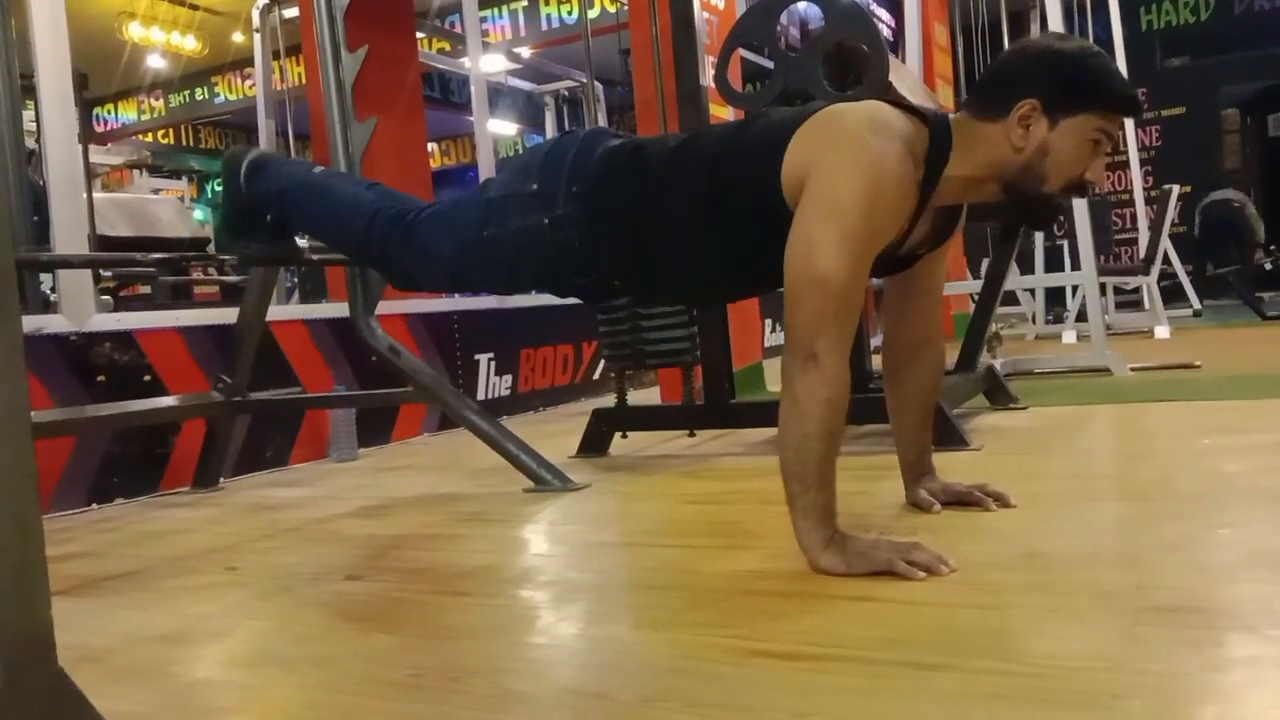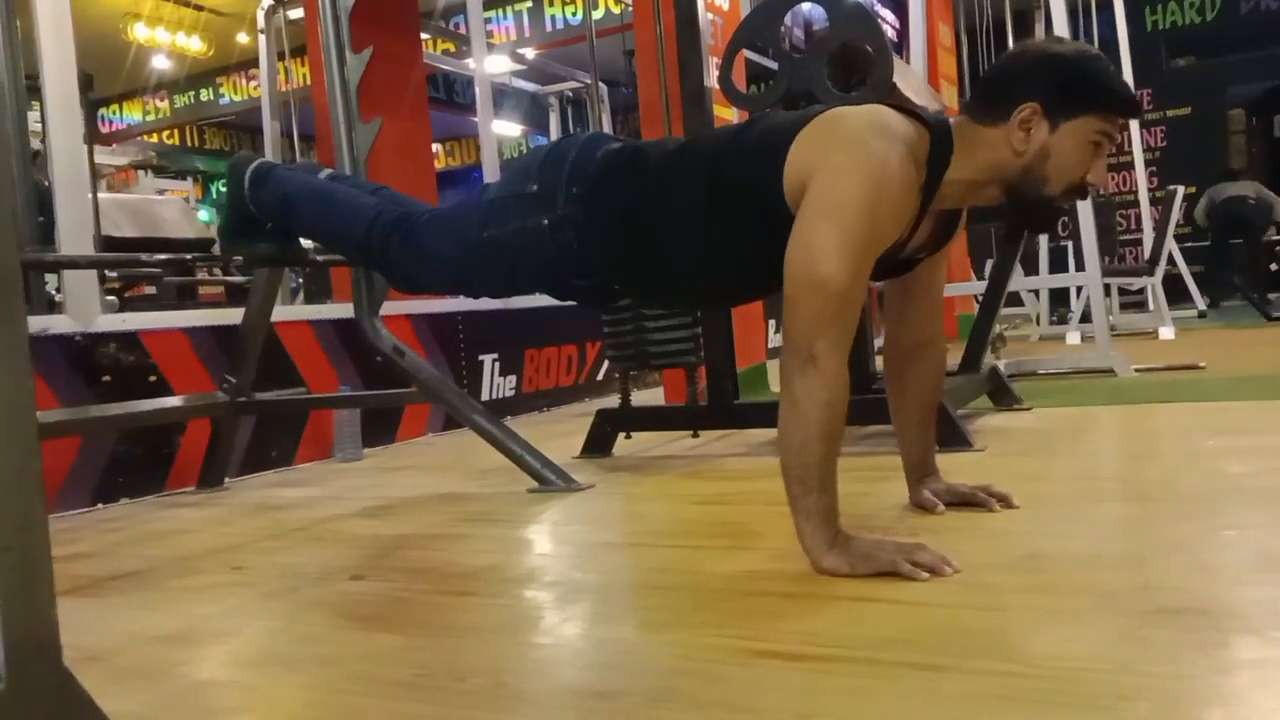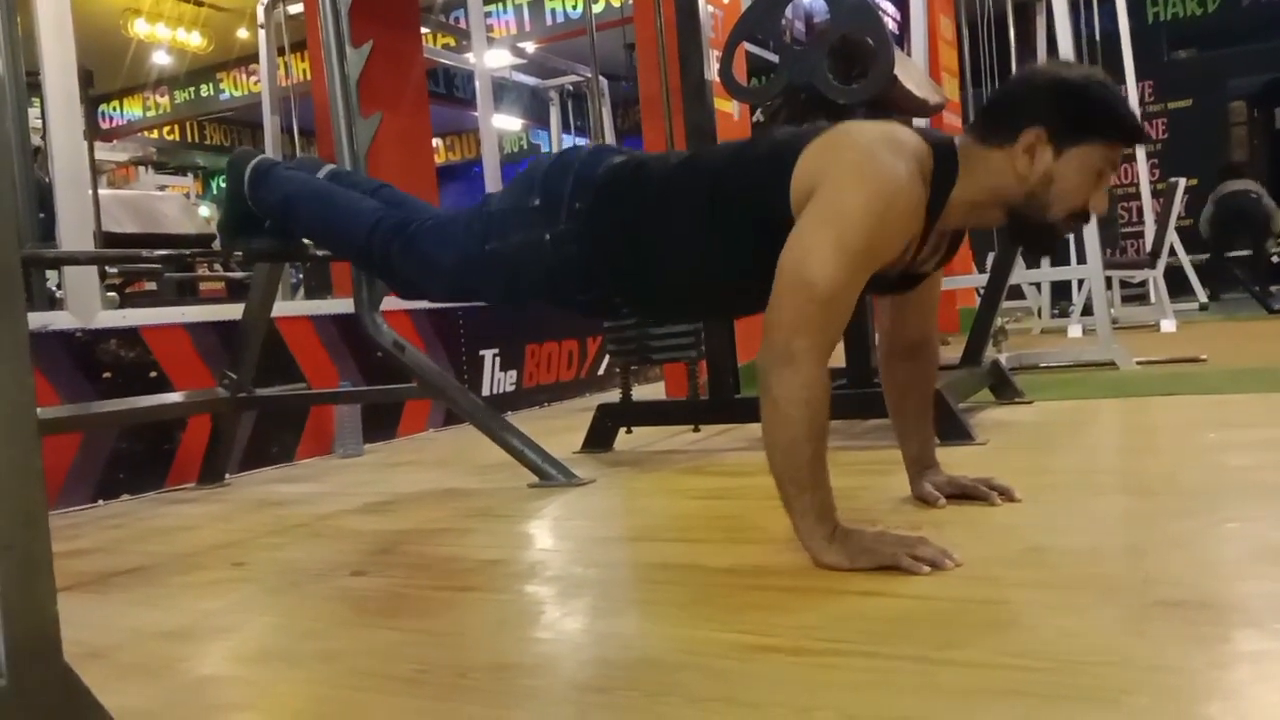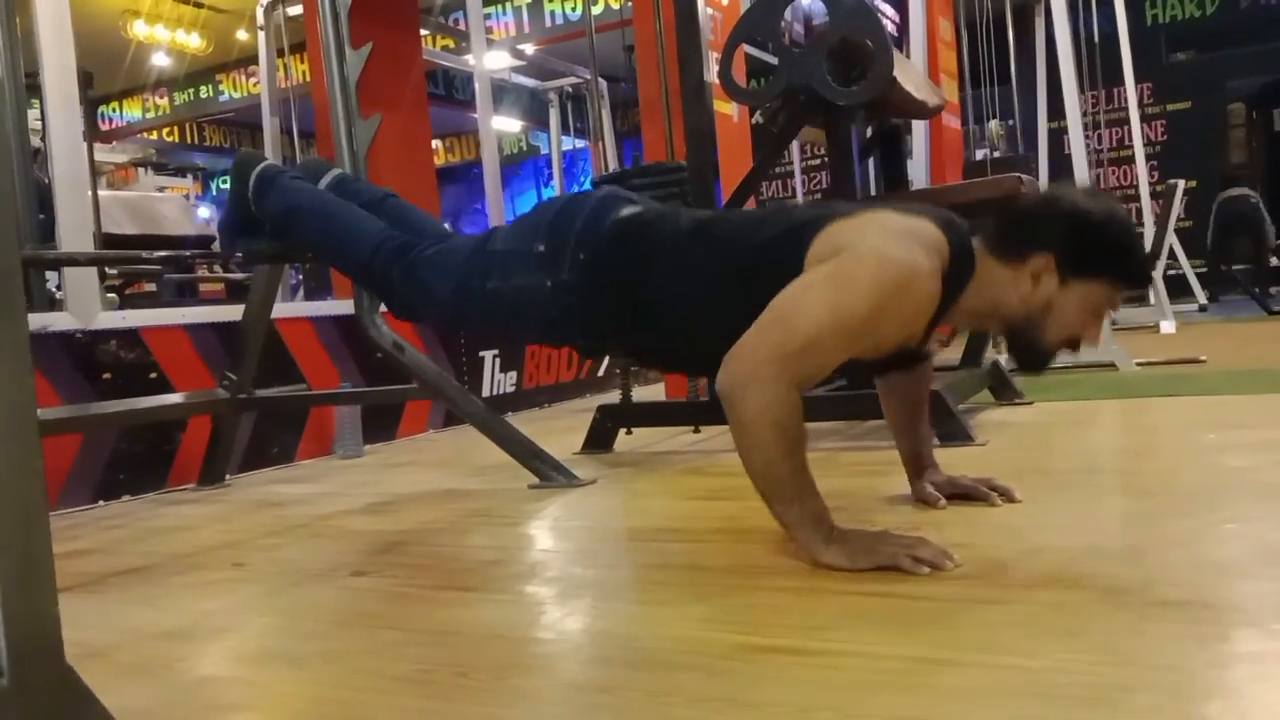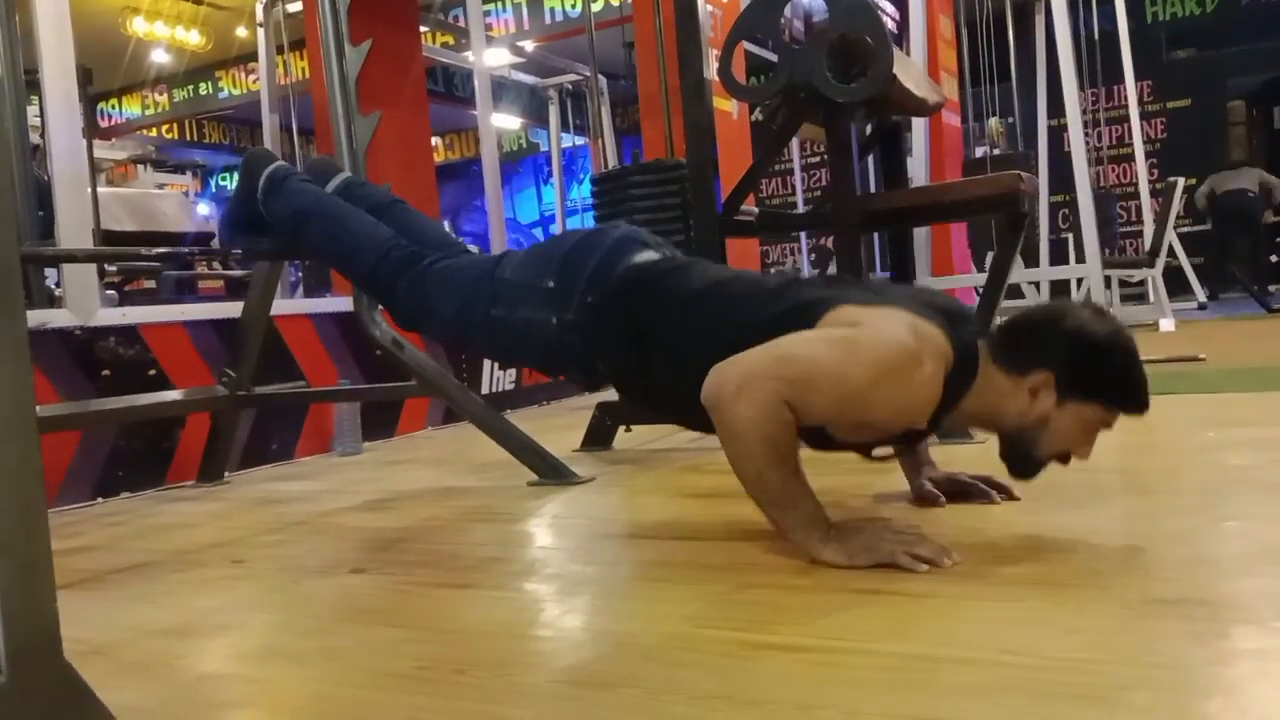
dt=0.3s
person 1, frame 1
left shoulder: (945, 187)
right shoulder: (876, 163)
left elbow: (913, 337)
right elbow: (814, 355)
left wrist: (919, 475)
right wrist: (822, 539)
left hip: (622, 229)
right hip: (578, 207)
left knee: (417, 245)
right knee: (406, 247)
left ankle: (286, 184)
right ankle: (263, 181)
person 1, frame 2
left shoulder: (944, 193)
right shoulder: (878, 166)
left elbow: (914, 338)
right elbow: (813, 356)
left wrist: (923, 475)
right wrist: (826, 541)
left hip: (620, 233)
right hip: (577, 209)
left knee: (421, 246)
right knee: (408, 249)
left ankle: (313, 182)
right ankle: (265, 189)
person 1, frame 3
left shoulder: (944, 209)
right shoulder: (886, 184)
left elbow: (908, 339)
right elbow: (793, 356)
left wrist: (924, 469)
right wrist: (824, 536)
left hip: (622, 234)
right hip: (580, 222)
left knee: (421, 243)
right knee: (408, 253)
left ankle: (322, 178)
right ankle: (264, 187)
person 1, frame 4
left shoulder: (955, 268)
right shoulder: (906, 275)
left elbow: (899, 362)
right elbow: (753, 378)
left wrist: (922, 471)
right wrist: (821, 537)
left hip: (640, 253)
right hip: (588, 266)
left knee: (439, 260)
right knee: (414, 275)
left ankle: (328, 186)
right ankle: (267, 191)
person 1, frame 5
left shoulder: (955, 343)
right shoulder: (910, 364)
right elbow: (738, 389)
left wrist: (918, 470)
right wrist: (820, 535)
left hip: (648, 280)
right hip: (595, 304)
left knee: (445, 275)
right knee: (418, 287)
left ankle: (331, 186)
right ankle: (275, 192)
